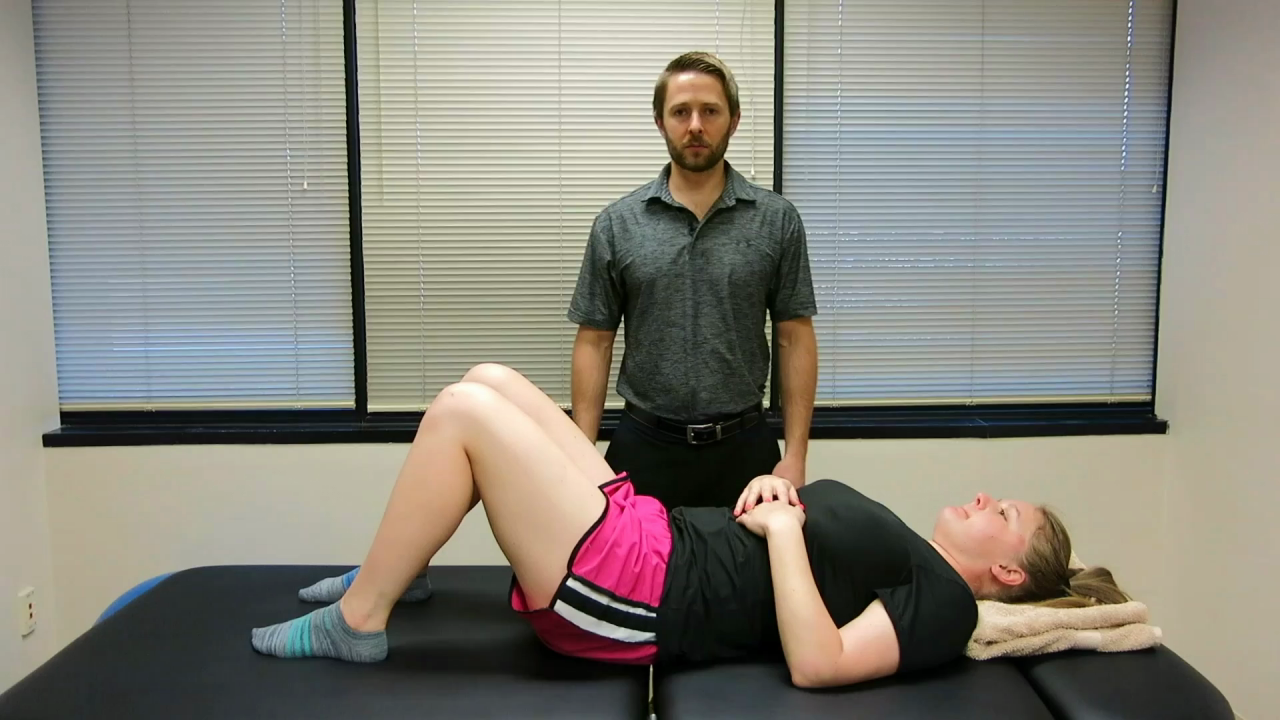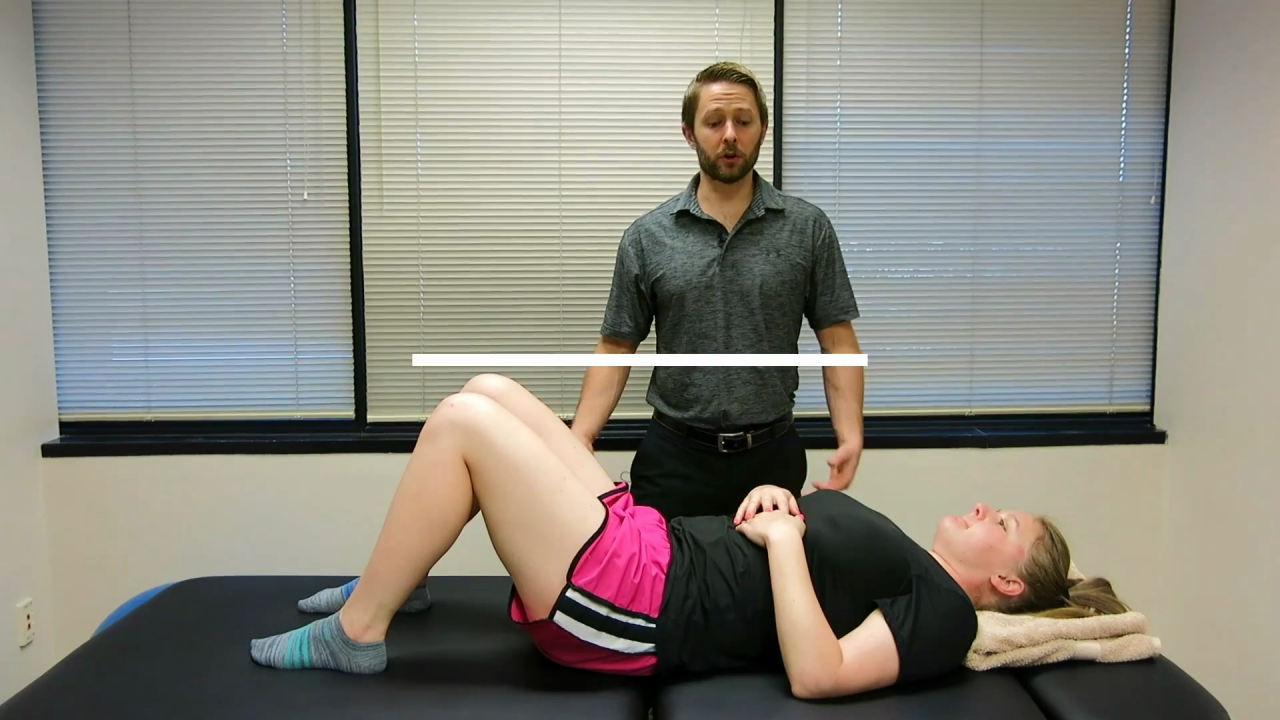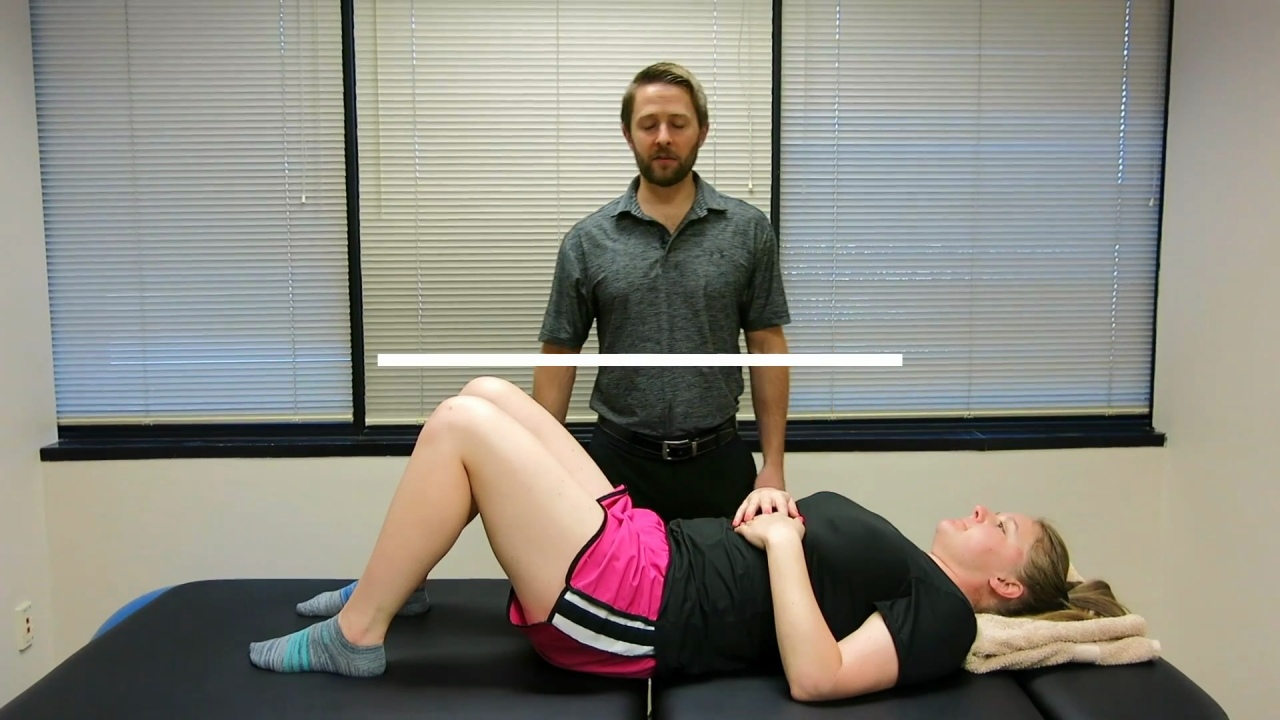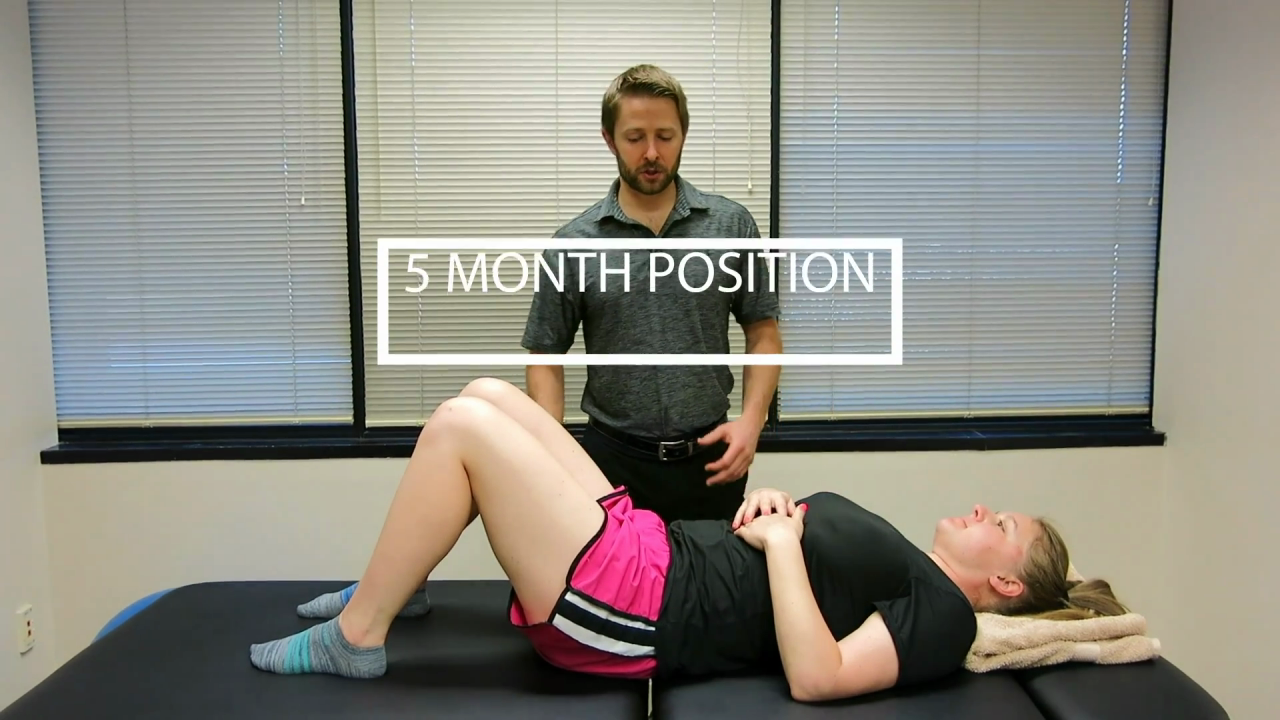
dt=0.5s
person 1, frame 1
left shoulder: (942, 604)
right shoulder: (906, 558)
left elbow: (815, 663)
left wrist: (782, 529)
right wrist: (771, 491)
left hip: (637, 597)
right hip: (651, 536)
left knee: (462, 410)
right knee: (487, 384)
left ankle: (356, 621)
right ankle: (397, 568)
person 1, frame 2
left shoulder: (941, 614)
right shoulder: (908, 570)
left elbow: (817, 675)
left wrist: (783, 539)
right wrist: (776, 501)
left hip: (636, 607)
right hip: (651, 544)
left knee: (462, 425)
right knee: (488, 392)
left ankle: (358, 632)
right ankle: (398, 579)
person 1, frame 3
left shoulder: (942, 618)
right shoulder: (905, 572)
left elbow: (816, 677)
left wrist: (782, 541)
right wrist: (773, 502)
left hip: (635, 610)
right hip: (649, 547)
left knee: (460, 425)
right knee: (486, 396)
left ankle: (355, 635)
right ankle: (395, 582)
person 1, frame 4
left shoulder: (942, 616)
right shoulder: (906, 572)
left elbow: (815, 677)
left wrist: (781, 541)
right wrist: (771, 502)
left hip: (634, 611)
right hip: (650, 546)
left knee: (460, 426)
right knee: (486, 395)
left ankle: (357, 636)
right ankle: (395, 583)
person 2, frame 1
left shoulder: (776, 220)
right shoulder: (617, 224)
left elbow: (795, 338)
right elbow: (593, 341)
left wrist: (795, 451)
left hip: (744, 447)
right hip: (646, 447)
person 2, frame 2
left shoulder: (808, 229)
right shoulder: (647, 236)
left elbow: (837, 338)
right elbow: (616, 346)
left wrist: (851, 436)
right wrist: (579, 438)
left hip: (771, 457)
right hip: (674, 455)
person 2, frame 3
left shoulder: (748, 230)
right shoulder: (587, 241)
left elbow: (767, 348)
right elbow: (559, 357)
left wrist: (772, 461)
left hip: (718, 461)
right hip: (620, 463)
person 2, frame 4
left shoulder: (732, 225)
right shoulder: (572, 245)
left elbow: (762, 332)
right elbow: (545, 357)
left wrist: (751, 418)
left hip: (710, 462)
right hip: (614, 464)
